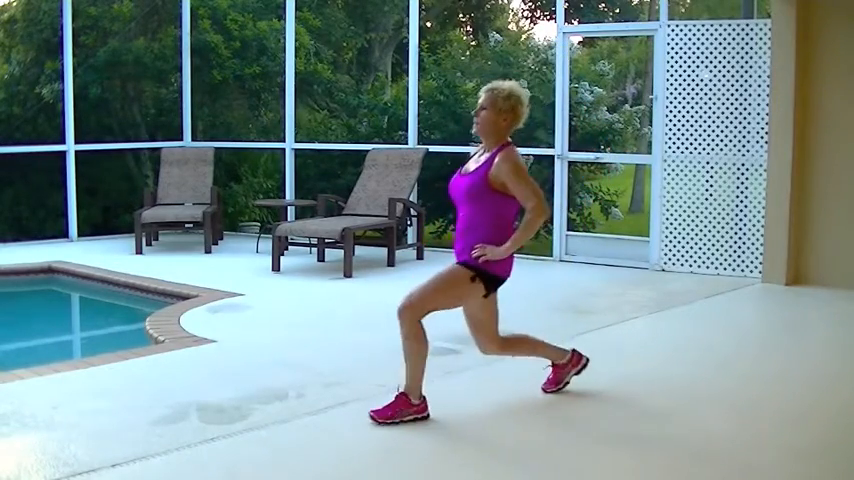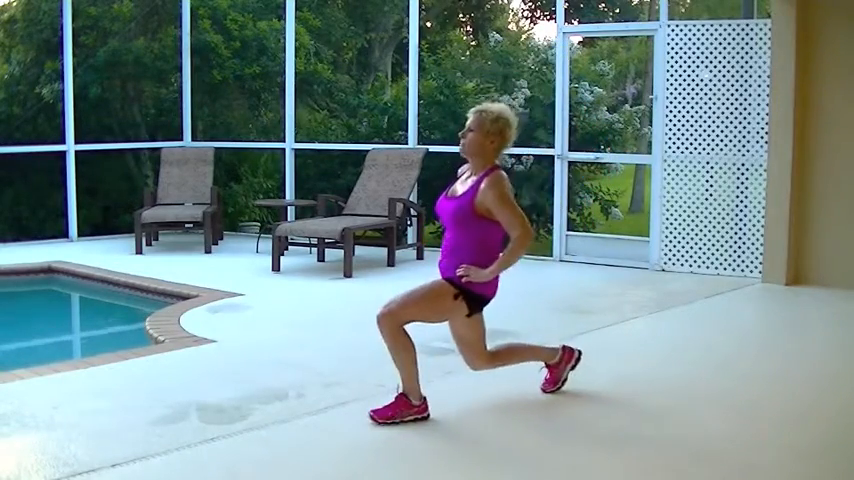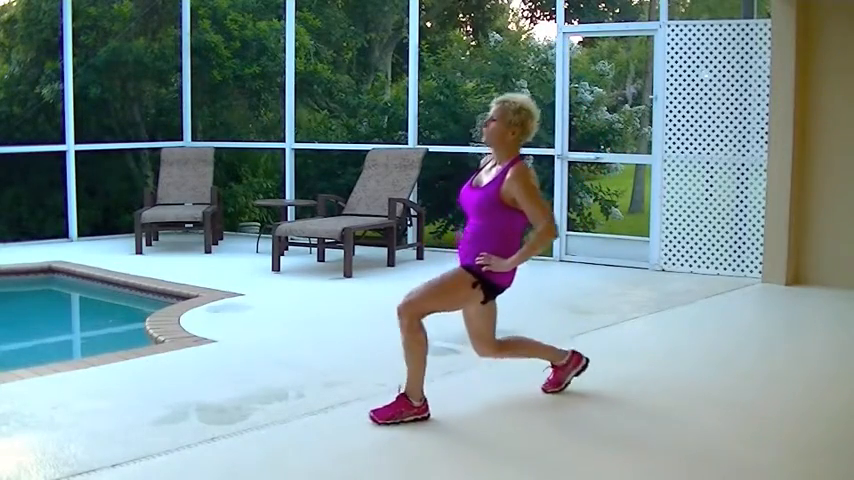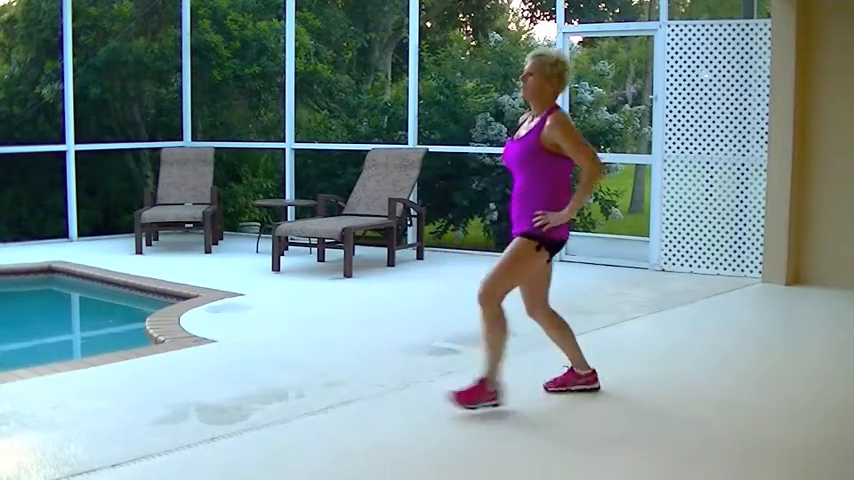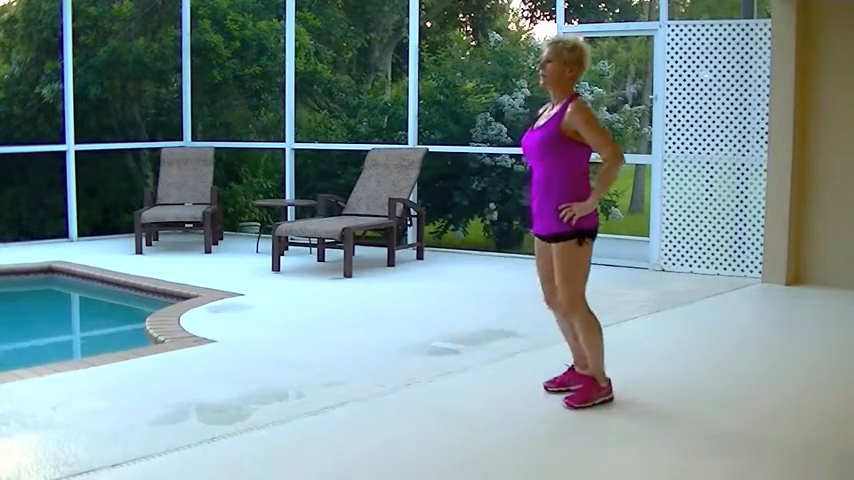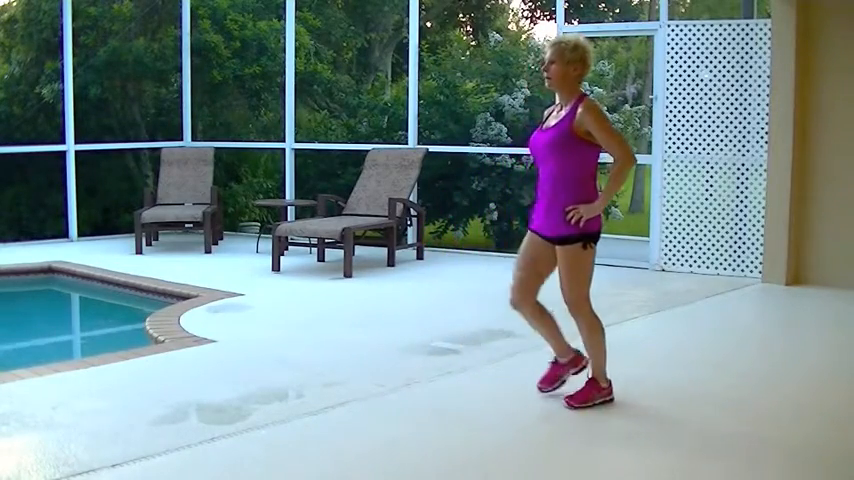
dt=0.3s
person 1, frame 1
left shoulder: (506, 160)
right shoulder: (479, 154)
left elbow: (539, 210)
left wrist: (505, 249)
left hip: (483, 265)
right hip: (469, 263)
left knee: (408, 311)
right knee: (491, 344)
left ankle: (413, 400)
right ankle: (566, 358)
person 1, frame 2
left shoulder: (492, 184)
right shoulder: (465, 173)
left elbow: (523, 235)
left wrist: (491, 271)
left hip: (469, 284)
right hip: (456, 280)
left knee: (388, 317)
right knee: (480, 361)
left ankle: (413, 401)
right ankle: (559, 356)
person 1, frame 3
left shoulder: (516, 175)
right shoulder: (489, 162)
left elbow: (547, 229)
left wrist: (511, 260)
left hip: (486, 269)
right hip: (473, 265)
left knee: (408, 309)
right knee: (486, 347)
left ankle: (413, 401)
right ankle: (566, 359)
person 1, frame 4
left shoulder: (555, 123)
right shoulder: (527, 120)
left elbow: (594, 167)
left wrist: (564, 213)
left hip: (542, 230)
right hip: (526, 228)
left knee: (488, 295)
right knee: (537, 310)
left ankle: (489, 383)
right ankle: (582, 372)
person 1, frame 5
left shoulder: (576, 110)
right shoulder: (546, 111)
left elbow: (613, 156)
left wrist: (591, 202)
left hip: (571, 222)
right hip: (544, 220)
left knee: (572, 303)
right knee: (555, 301)
left ankle: (600, 383)
right ankle: (581, 368)
person 1, frame 6
left shoulder: (586, 111)
right shoulder: (551, 112)
left elbow: (625, 157)
left wrist: (599, 204)
left hip: (574, 224)
right hip: (543, 221)
left knee: (577, 305)
right knee: (520, 298)
left ankle: (600, 383)
right ankle: (567, 357)
